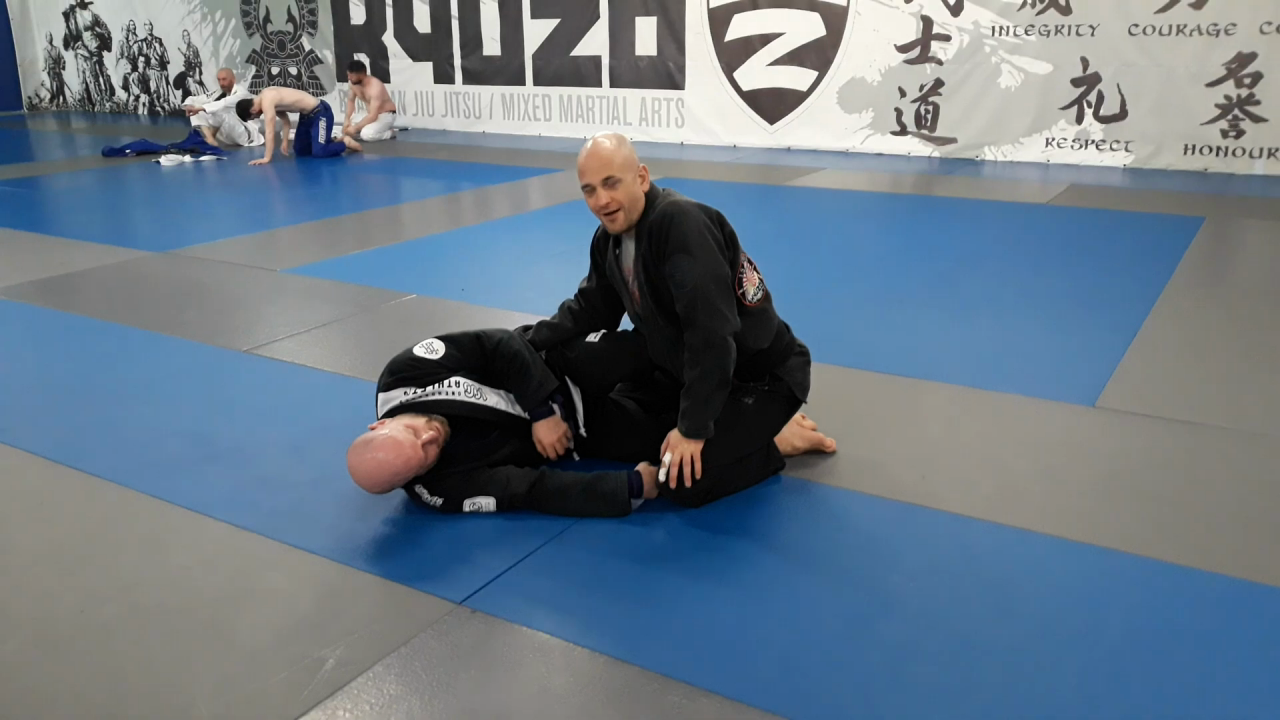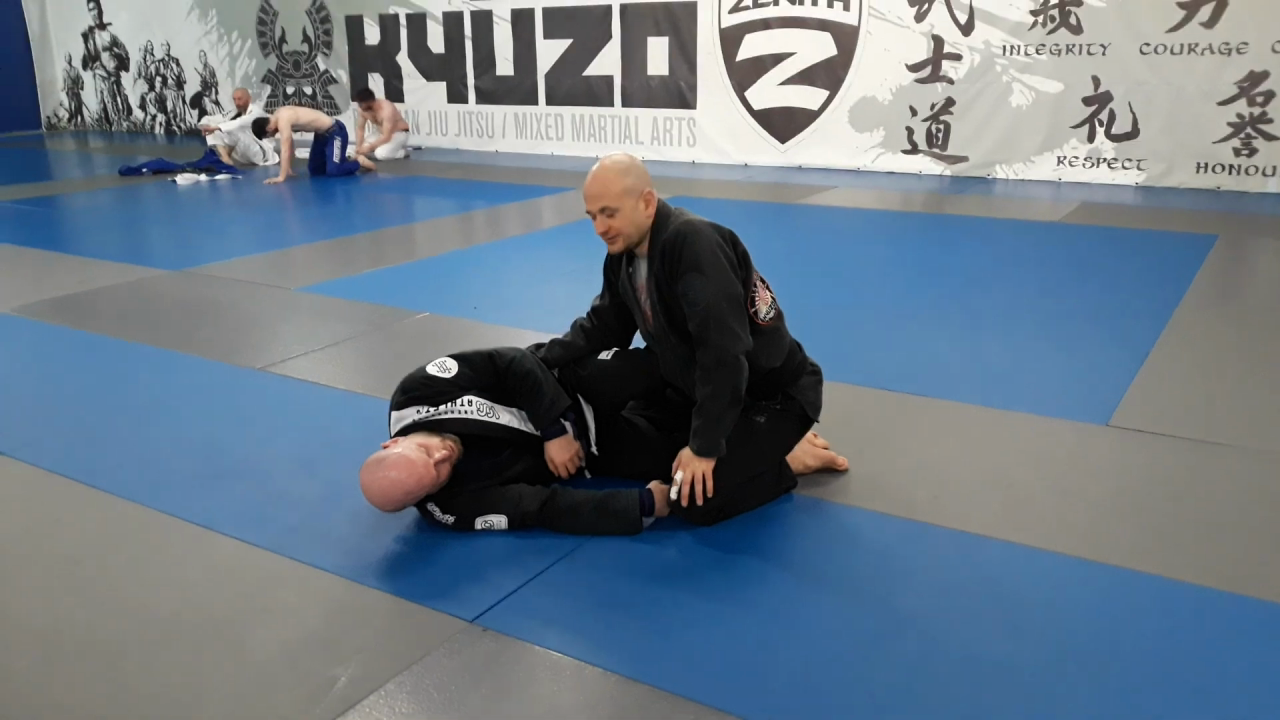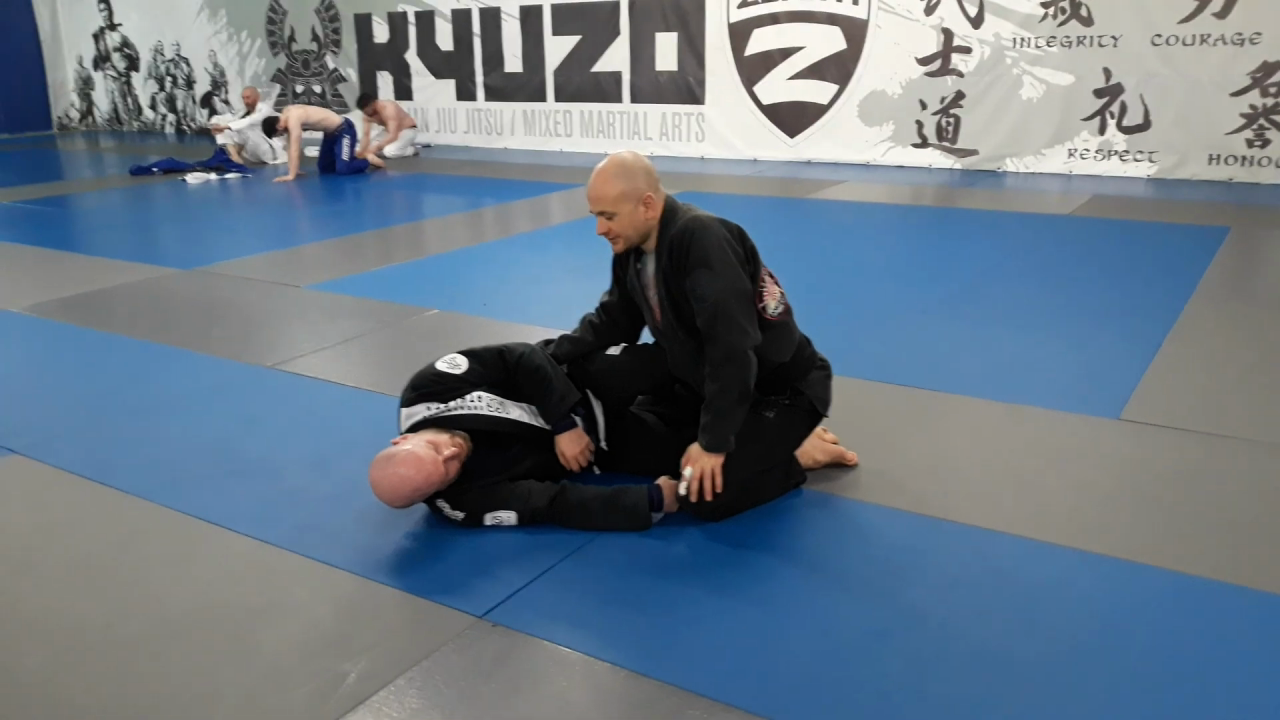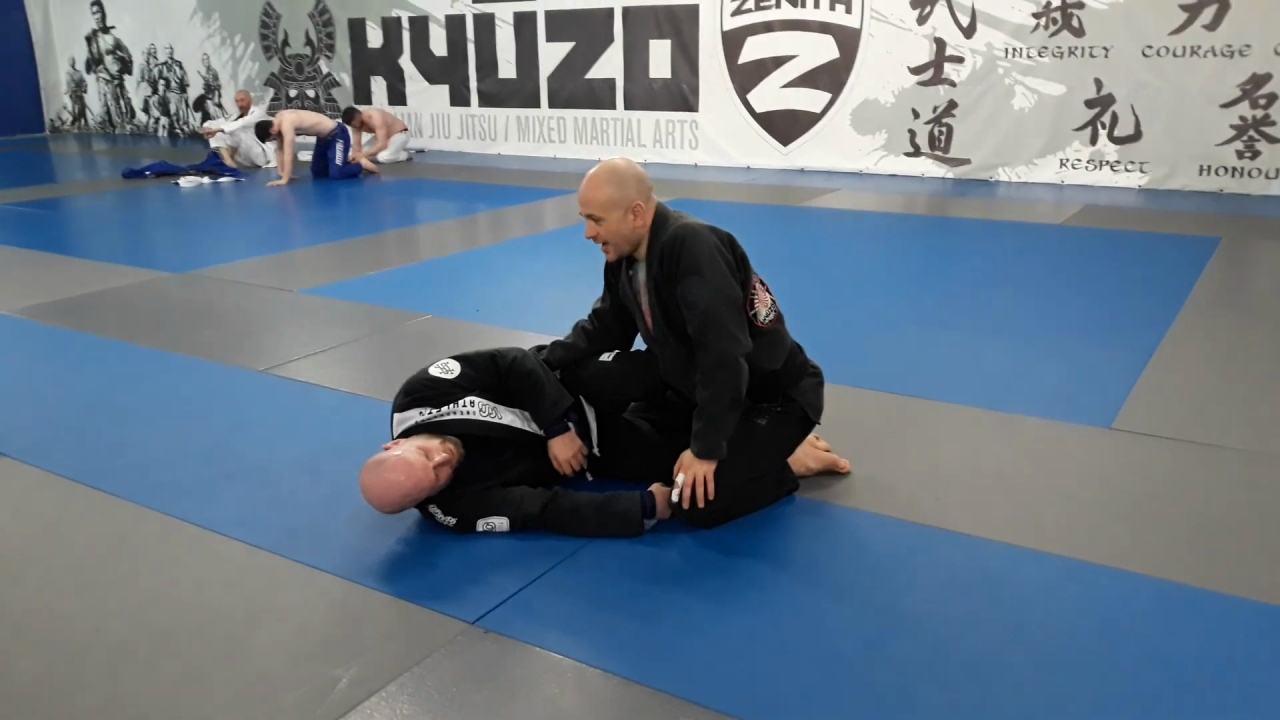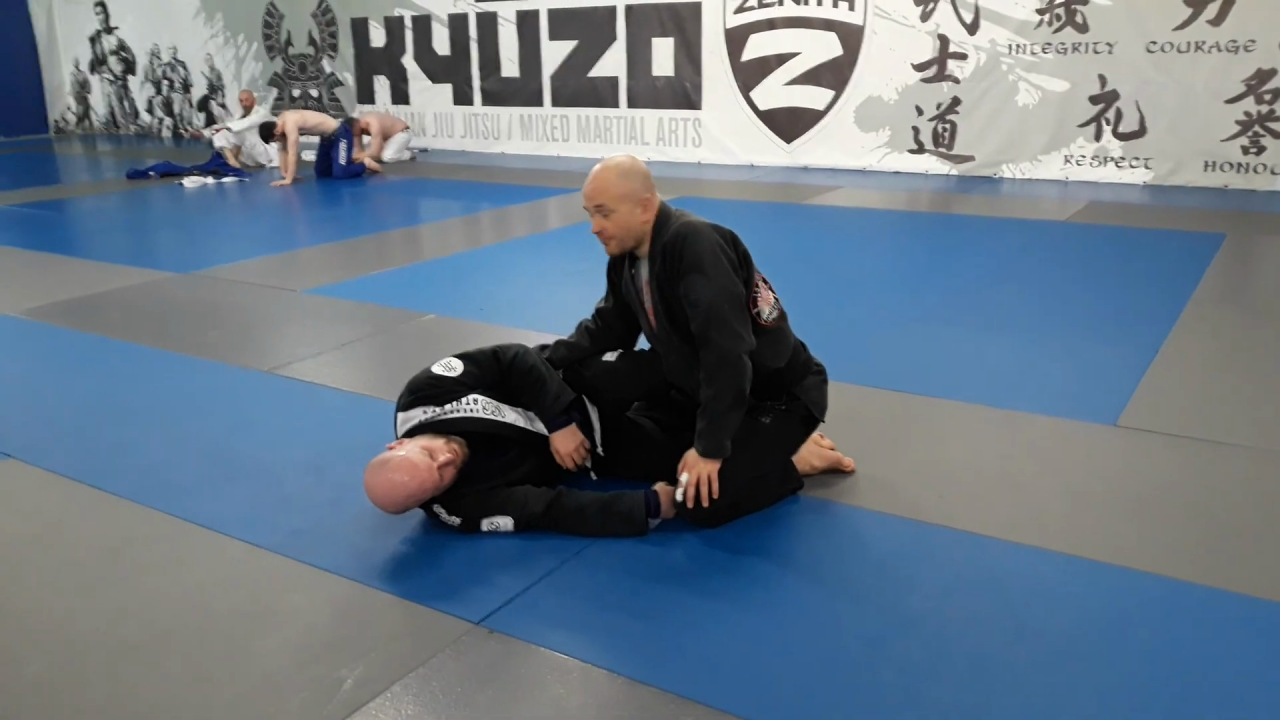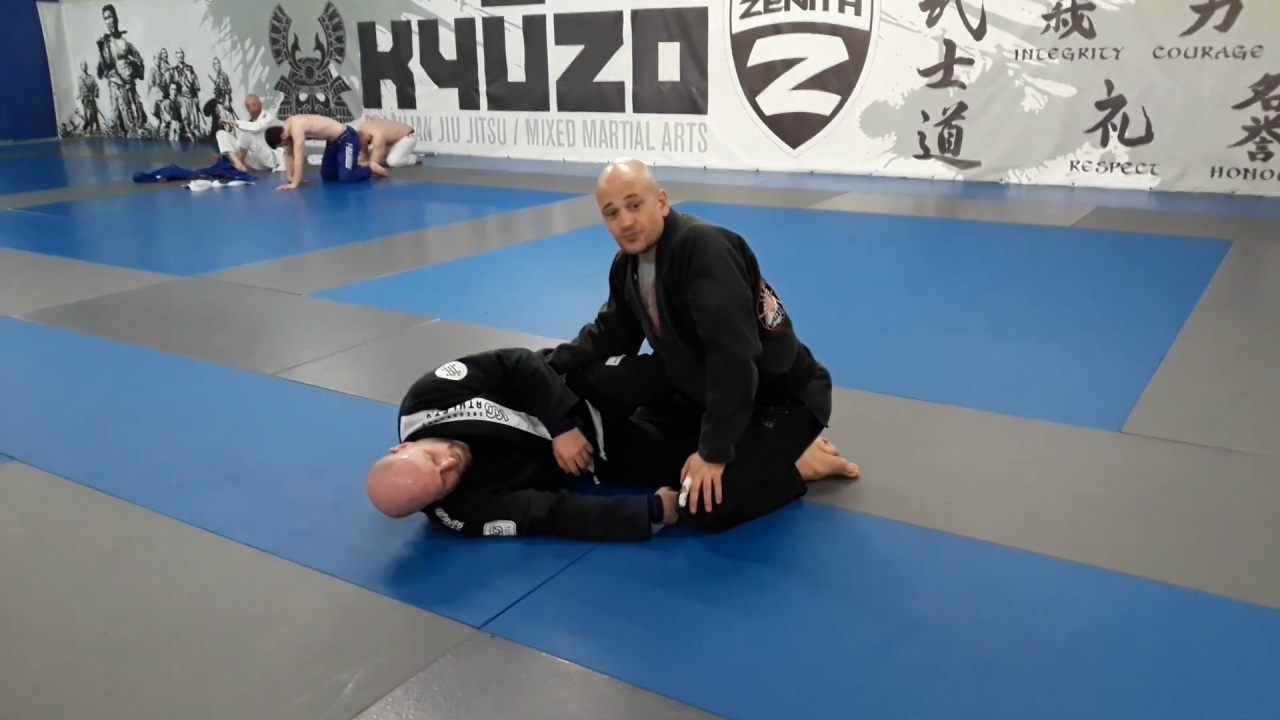
dt=0.2s
person 1, frame 1
left shoulder: (407, 371)
right shoulder: (444, 490)
left elbow: (498, 345)
right elbow: (536, 491)
left wrist: (541, 408)
right wrist: (637, 486)
person 1, frame 2
left shoulder: (420, 391)
right shoulder: (458, 508)
left elbow: (511, 364)
right elbow: (549, 509)
left wrist: (554, 428)
right wrist: (649, 504)
left hip: (572, 388)
right hip: (592, 446)
person 1, frame 3
left shoulder: (429, 388)
right shoulder: (466, 503)
left elbow: (519, 359)
right elbow: (557, 505)
left wrist: (563, 422)
right wrist: (659, 501)
left hip: (581, 383)
right hip: (601, 441)
person 1, frame 4
left shoulder: (422, 393)
right shoulder: (460, 508)
left elbow: (512, 364)
right elbow: (550, 511)
left wrist: (556, 425)
right wrist: (652, 506)
left hip: (574, 388)
right hip: (593, 447)
person 1, frame 5
left shoulder: (425, 393)
right shoulder: (463, 509)
left elbow: (514, 360)
right elbow: (555, 510)
left wrist: (558, 419)
right wrist: (655, 506)
left hip: (578, 387)
right hip: (597, 449)
right ankle: (789, 457)
person 1, frame 6
left shoulder: (428, 398)
right shoulder: (465, 513)
left elbow: (516, 364)
right elbow: (557, 515)
left wrist: (561, 424)
right wrist: (659, 511)
left hip: (581, 393)
right hip: (600, 454)
person 2, frame 1
left shoulder: (683, 226)
right shoulder: (609, 237)
left elbow: (711, 334)
right elbow: (590, 308)
left wrist: (693, 428)
right wrist: (527, 341)
left hip: (757, 373)
left knee: (685, 485)
left ankle: (779, 437)
person 2, frame 2
left shoulder: (695, 245)
right shoulder: (622, 254)
left elbow: (724, 353)
right elbow: (603, 326)
left wrist: (704, 446)
right wrist: (539, 359)
left hip: (771, 392)
left knee: (697, 502)
left ankle: (793, 457)
person 2, frame 3
left shoulder: (703, 241)
right shoulder: (631, 250)
left elbow: (732, 348)
right elbow: (612, 321)
left wrist: (713, 441)
right wrist: (549, 355)
left hip: (779, 387)
left knee: (706, 499)
left ankle: (801, 452)
person 2, frame 4
left shoulder: (694, 249)
right shoulder: (623, 257)
left elbow: (723, 356)
right elbow: (605, 328)
left wrist: (705, 448)
right wrist: (541, 360)
left hip: (771, 394)
left knee: (698, 505)
left ankle: (794, 458)
person 2, frame 5
left shoulder: (696, 247)
right shoulder: (626, 256)
left elbow: (726, 354)
right elbow: (608, 328)
left wrist: (709, 447)
right wrist: (545, 360)
left hip: (775, 392)
left knee: (704, 505)
left ankle: (800, 456)
person 2, frame 6
left shoulder: (704, 250)
right shoulder: (629, 262)
left elbow: (733, 358)
right elbow: (611, 333)
left wrist: (714, 451)
right wrist: (549, 365)
left hip: (779, 397)
left knee: (709, 510)
left ankle: (802, 463)
